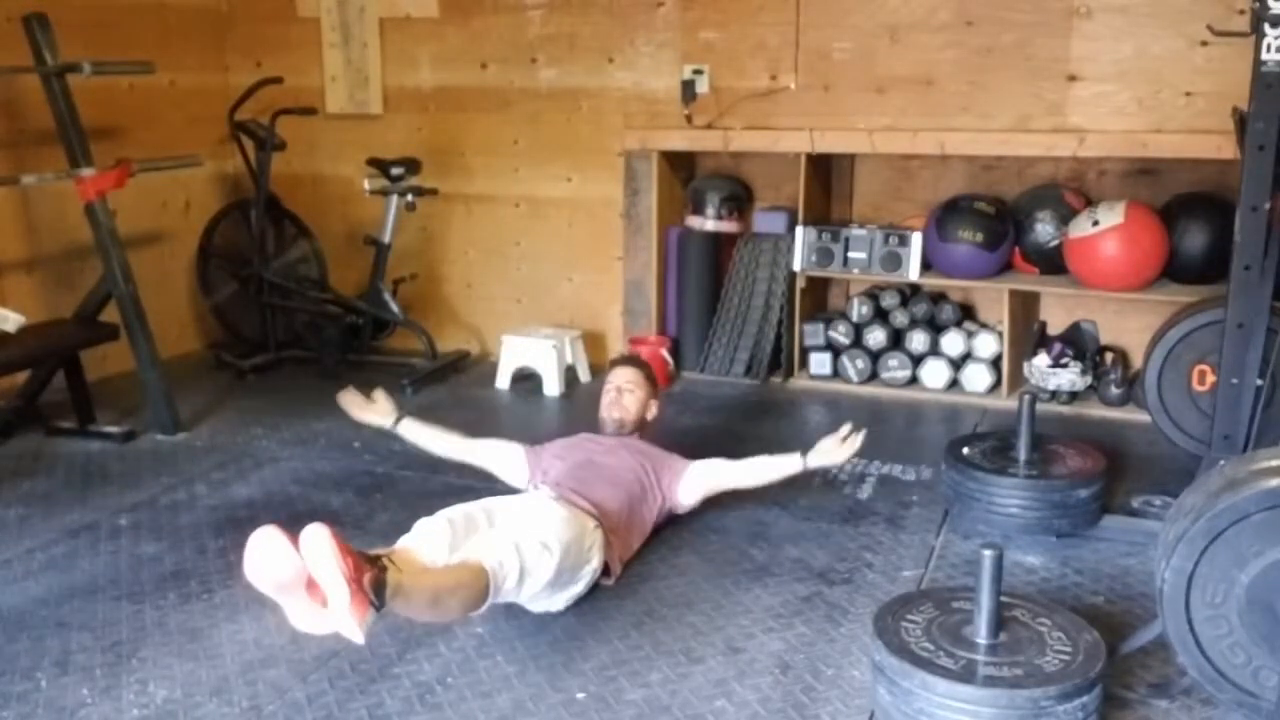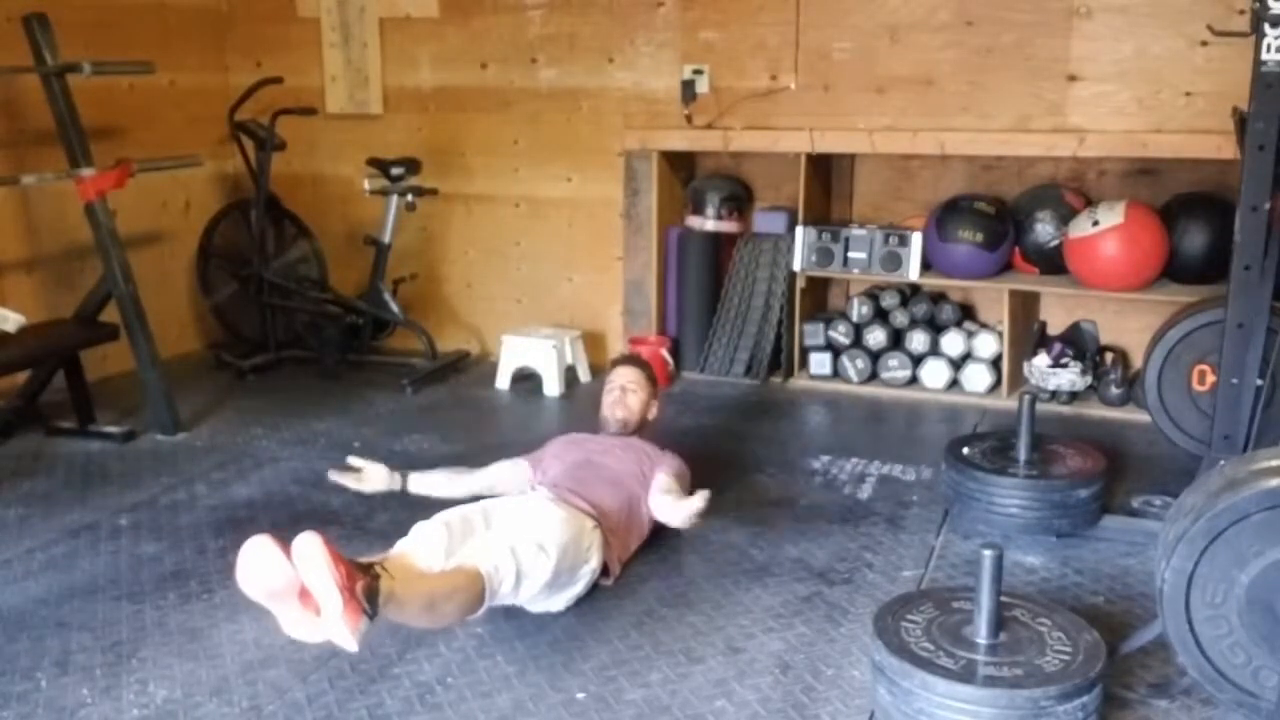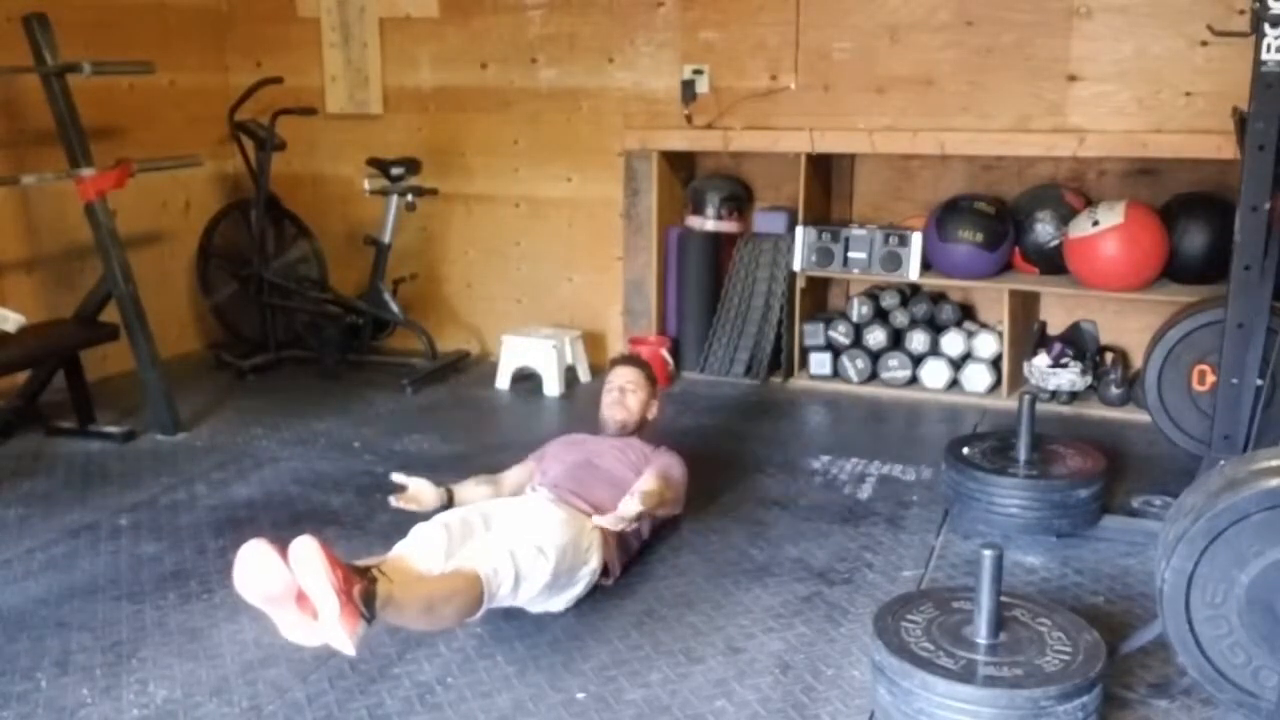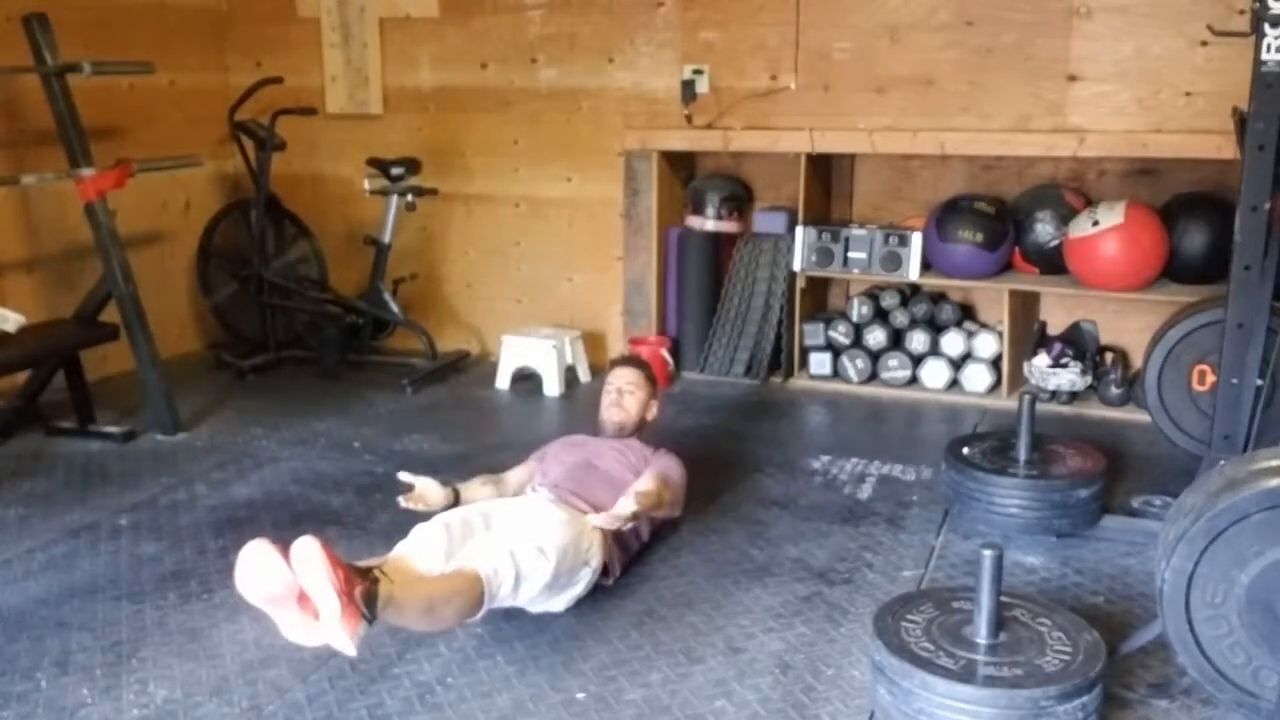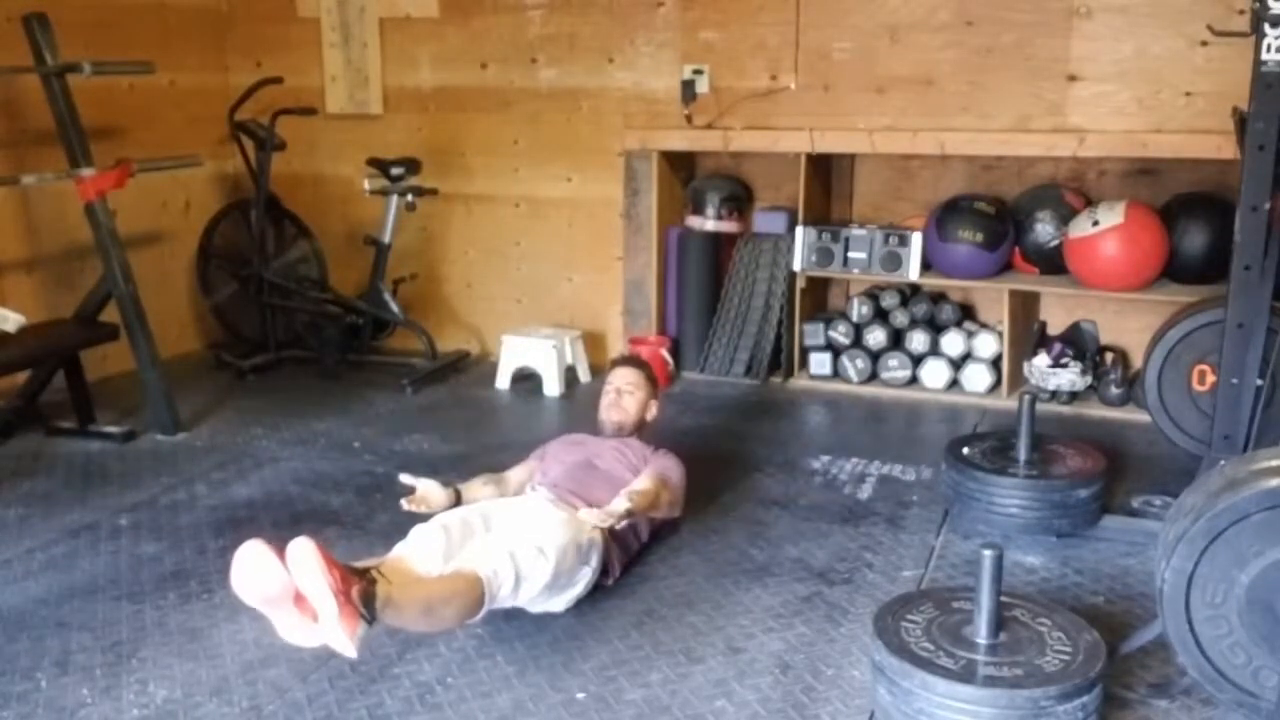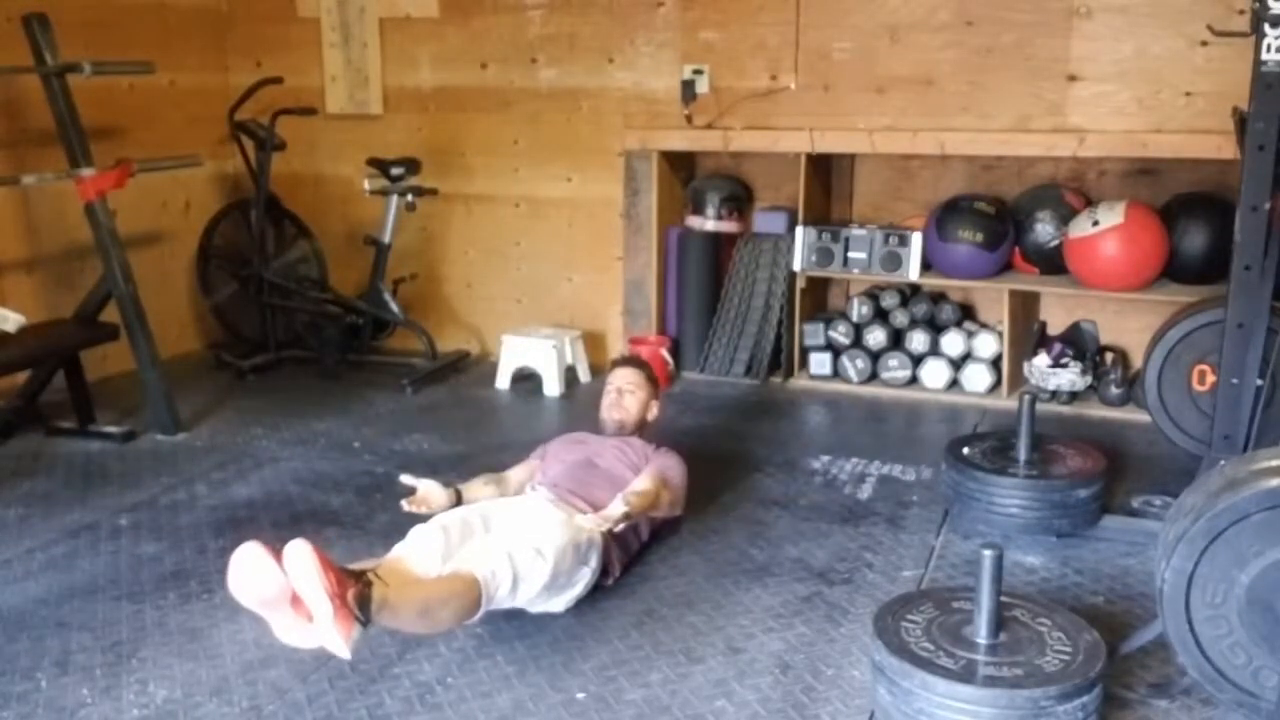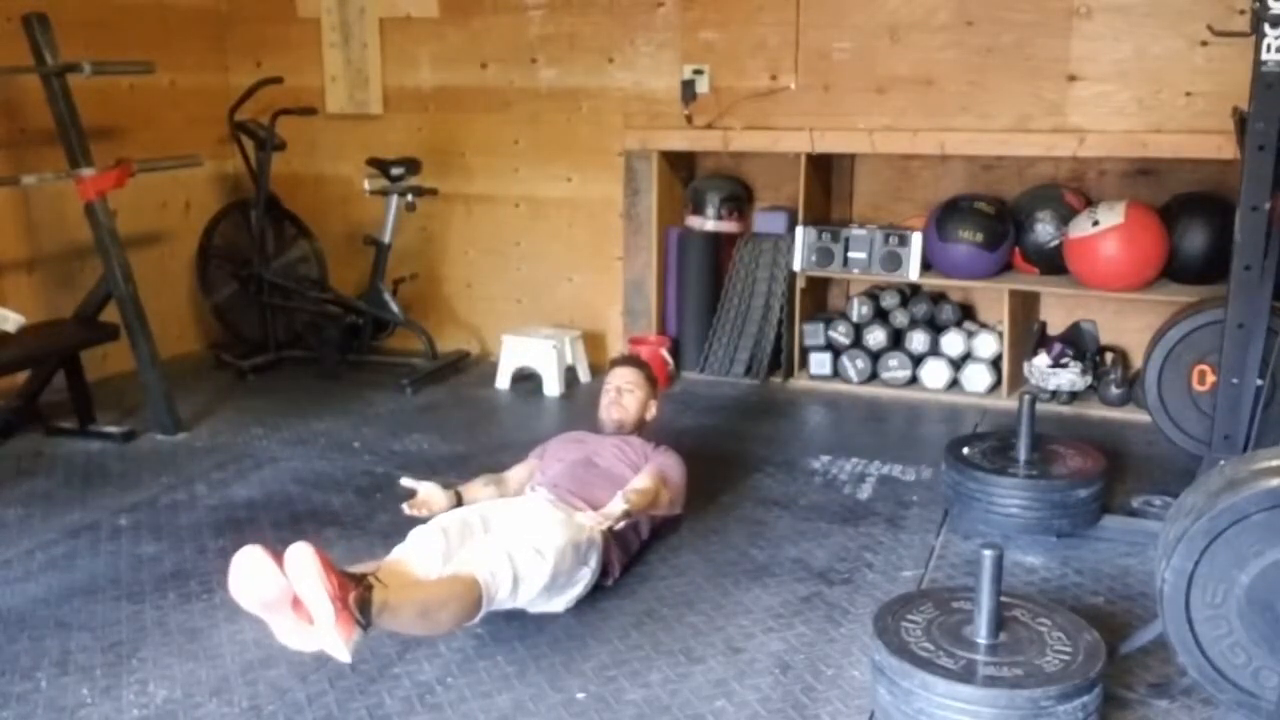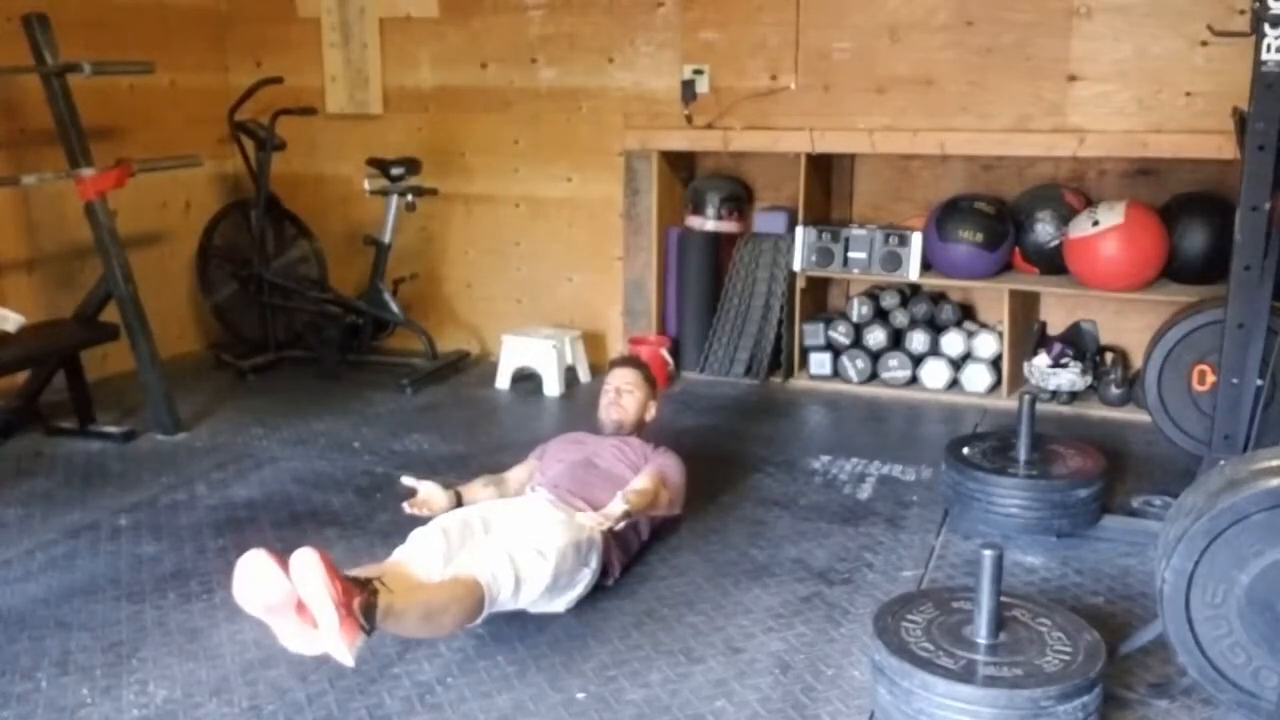
dt=0.1s
person 1, frame 1
left shoulder: (660, 466)
right shoulder: (560, 447)
left elbow: (724, 472)
right elbow: (485, 451)
left wrist: (807, 458)
right wrist: (397, 421)
left hip: (574, 528)
right hip: (516, 509)
left knee: (481, 566)
right knee: (426, 542)
left ankle: (369, 589)
right ankle: (327, 592)
person 1, frame 2
left shoulder: (658, 460)
right shoulder: (564, 444)
left elbow: (668, 496)
right elbow: (486, 476)
left wrist: (678, 508)
right wrist: (399, 479)
left hip: (575, 529)
right hip: (510, 509)
left knee: (478, 572)
right knee: (423, 545)
left ankle: (364, 599)
right ankle: (321, 604)
person 1, frame 3
left shoulder: (661, 463)
right shoulder: (565, 444)
left elbow: (652, 496)
right elbow: (501, 481)
left wrist: (630, 510)
right wrist: (442, 493)
left hip: (571, 531)
right hip: (510, 510)
left knee: (479, 573)
right knee: (421, 549)
left ankle: (362, 603)
right ankle: (313, 605)
person 1, frame 4
left shoulder: (662, 464)
right shoulder: (565, 444)
left elbow: (651, 497)
right elbow: (504, 482)
left wrist: (624, 513)
right wrist: (450, 494)
left hip: (572, 531)
right hip: (510, 510)
left knee: (478, 573)
right knee: (424, 548)
left ankle: (363, 602)
right ankle: (317, 603)
person 1, frame 5
left shoulder: (661, 464)
right shoulder: (565, 444)
left elbow: (648, 497)
right elbow: (505, 481)
left wrist: (618, 511)
right wrist: (452, 495)
left hip: (572, 532)
right hip: (510, 511)
left knee: (477, 574)
right knee: (423, 549)
left ankle: (361, 603)
right ankle: (313, 603)
person 1, frame 6
left shoulder: (662, 462)
right shoulder: (566, 442)
left elbow: (647, 496)
right elbow: (506, 480)
left wrist: (615, 514)
right wrist: (453, 495)
left hip: (572, 530)
right hip: (511, 509)
left knee: (475, 575)
right knee: (420, 550)
left ankle: (357, 605)
right ankle: (313, 605)
person 1, frame 7
left shoulder: (661, 461)
right shoulder: (565, 442)
left elbow: (647, 495)
right elbow: (506, 480)
left wrist: (615, 512)
right wrist: (453, 497)
left hip: (572, 530)
right hip: (511, 510)
left knee: (475, 577)
right knee: (420, 553)
left ankle: (357, 608)
right ankle: (312, 608)
person 1, frame 8
left shoulder: (660, 462)
right shoulder: (565, 442)
left elbow: (646, 494)
right elbow: (506, 481)
left wrist: (616, 510)
right wrist: (452, 496)
left hip: (573, 530)
right hip: (508, 510)
left knee: (478, 578)
right knee: (420, 554)
left ankle: (362, 613)
right ankle: (315, 611)
